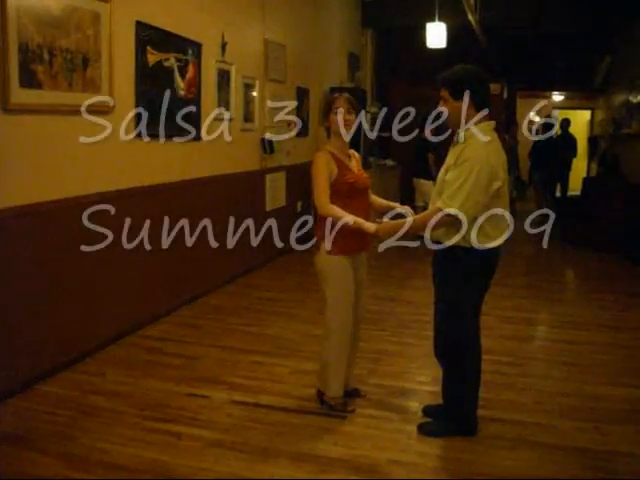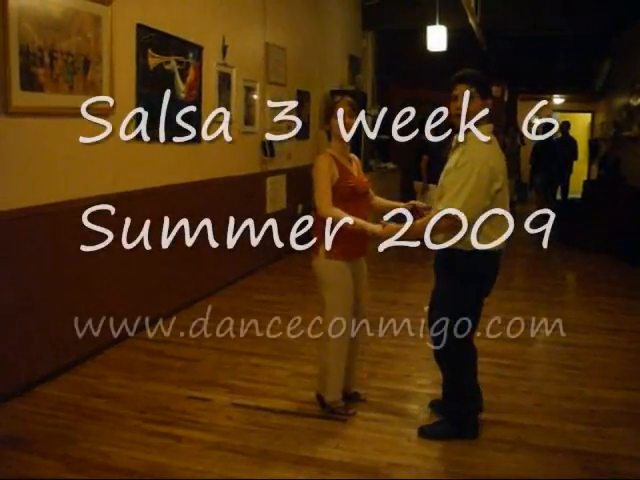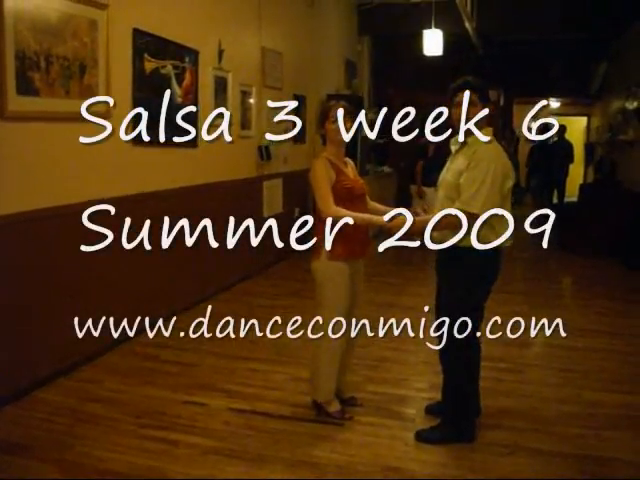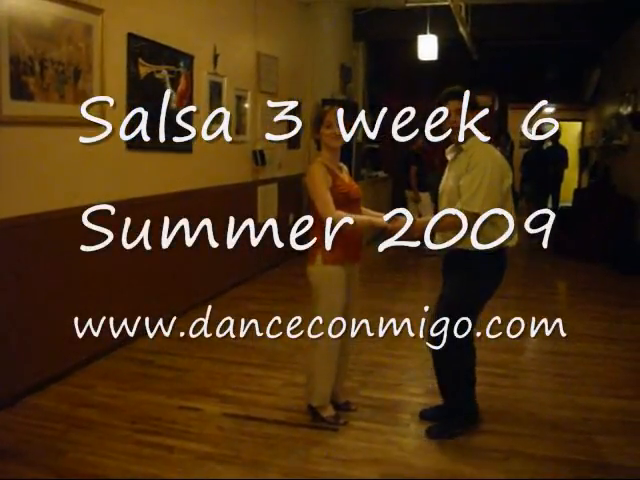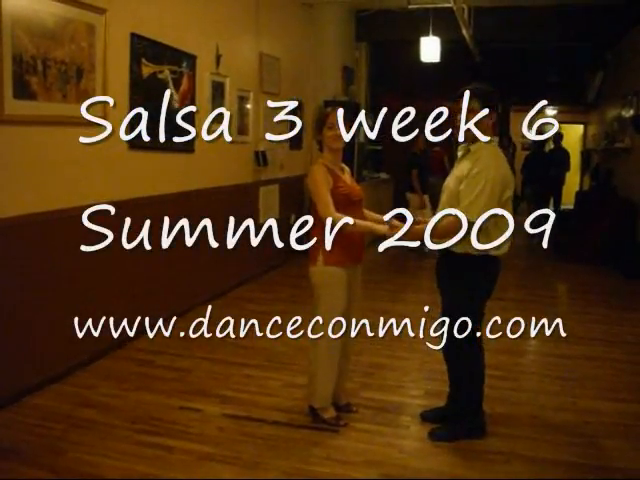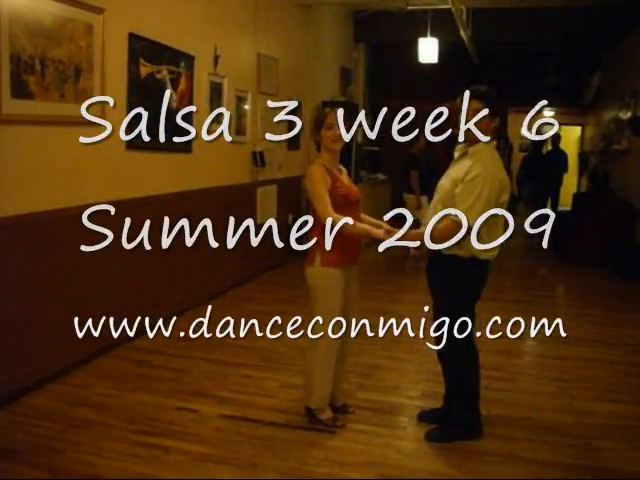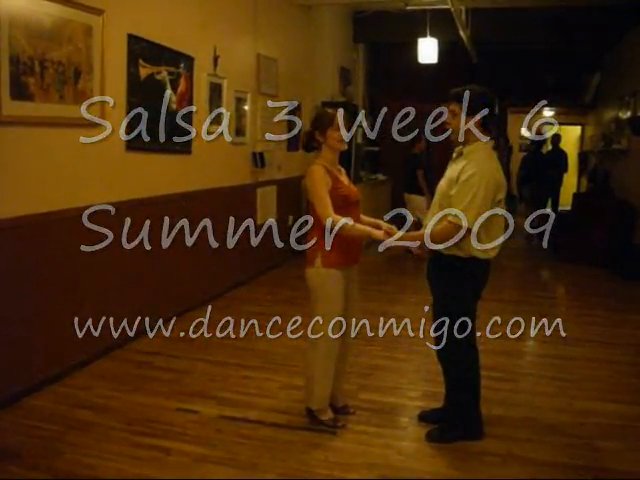
dt=0.5s
person 1, frame 1
left shoulder: (478, 151)
right shoulder: (472, 141)
left elbow: (449, 214)
left wrist: (397, 228)
right wrist: (413, 221)
left hip: (466, 257)
right hip: (459, 253)
left knee: (455, 338)
right knee: (452, 335)
left ankle: (460, 419)
right ankle: (455, 405)
person 1, frame 2
left shoulder: (478, 154)
right shoulder: (473, 145)
left elbow: (450, 218)
left wrist: (401, 232)
right wrist: (425, 210)
left hip: (467, 260)
right hip: (465, 256)
left knee: (450, 338)
right knee: (448, 333)
left ankle: (461, 420)
right ankle: (465, 400)
person 1, frame 3
left shoulder: (487, 155)
right shoulder: (462, 149)
left elbow: (467, 215)
left wrist: (416, 226)
right wrist: (423, 221)
left hip: (473, 258)
right hip: (455, 254)
left knee: (457, 338)
right knee: (454, 334)
left ankle: (458, 423)
right ankle: (460, 403)
person 1, frame 4
left shoulder: (484, 158)
right shoulder: (456, 155)
left elbow: (467, 216)
left wrist: (419, 226)
right wrist: (423, 226)
left hip: (481, 259)
right hip: (461, 255)
left knee: (442, 334)
right knee: (455, 333)
left ankle: (462, 412)
right ankle: (459, 405)
person 1, frame 5
left shoulder: (488, 164)
right shoulder: (469, 154)
left elbow: (463, 223)
left wrist: (417, 232)
right wrist: (425, 230)
left hip: (472, 263)
right hip: (458, 259)
left knee: (463, 341)
right knee: (454, 339)
left ankle: (470, 419)
right ankle: (457, 406)
person 1, frame 6
left shoulder: (485, 168)
right shoulder: (464, 154)
left elbow: (458, 226)
left wrist: (410, 237)
right wrist: (421, 238)
left hip: (462, 265)
right hip: (448, 260)
left knee: (457, 343)
right knee: (447, 340)
left ankle: (467, 421)
right ankle: (454, 407)
person 1, frame 7
left shoulder: (480, 167)
right shoulder: (465, 156)
left elbow: (457, 227)
left wrist: (409, 239)
right wrist: (423, 238)
left hip: (462, 266)
right hip: (450, 262)
left knee: (457, 343)
right knee: (447, 341)
left ankle: (467, 422)
right ankle: (454, 407)
person 2, frame 1
left shoulder: (355, 156)
right shoulder: (324, 158)
left elbow: (366, 197)
right elbow: (324, 206)
left wrist: (395, 207)
right wrist: (366, 225)
left hip: (356, 249)
right hip: (333, 248)
left knee: (354, 318)
right knee: (340, 319)
left ankle: (343, 381)
right ankle: (329, 389)
person 2, frame 2
left shoulder: (355, 160)
right shoulder: (325, 162)
left elbow: (369, 200)
right elbow: (325, 210)
left wrist: (403, 206)
right wrist: (370, 227)
left hip: (355, 253)
right hip: (332, 253)
left knee: (355, 320)
right knee: (338, 323)
left ankle: (345, 385)
right ankle: (329, 393)
person 2, frame 3
left shoulder: (350, 163)
right shoulder: (321, 165)
left elbow: (364, 203)
right elbow: (329, 211)
left wrist: (393, 212)
right wrist: (379, 222)
left hip: (353, 254)
right hip: (331, 255)
left knee: (348, 324)
right knee: (331, 325)
left ankle: (339, 388)
right ankle: (323, 396)
person 2, frame 4
left shoulder: (343, 168)
right shoulder: (317, 170)
right elbow: (330, 215)
left wrist: (386, 217)
right wrist: (379, 222)
left hip: (348, 258)
right hip: (327, 259)
right knee: (327, 330)
left ankle: (335, 393)
right ankle: (318, 401)
person 2, frame 5
left shoulder: (345, 169)
right shoulder: (319, 171)
right elbow: (330, 216)
left wrist: (386, 220)
right wrist: (375, 228)
left hip: (350, 259)
right hip: (329, 260)
left knee: (343, 329)
right knee: (328, 331)
left ankle: (337, 394)
right ankle: (320, 402)
person 2, frame 6
left shoulder: (342, 170)
right shoulder: (317, 172)
right elbow: (328, 217)
left wrist: (381, 224)
right wrist: (371, 232)
left hip: (347, 260)
right hip: (326, 261)
left knee: (342, 330)
right knee: (325, 332)
left ankle: (334, 395)
right ankle: (316, 403)
person 2, frame 7
left shoulder: (340, 170)
right shoulder: (317, 172)
right elbow: (329, 218)
left wrist: (378, 223)
right wrist: (371, 233)
left hip: (346, 261)
right hip: (326, 261)
left knee: (341, 331)
right knee: (325, 333)
left ankle: (334, 396)
right ankle: (317, 404)
